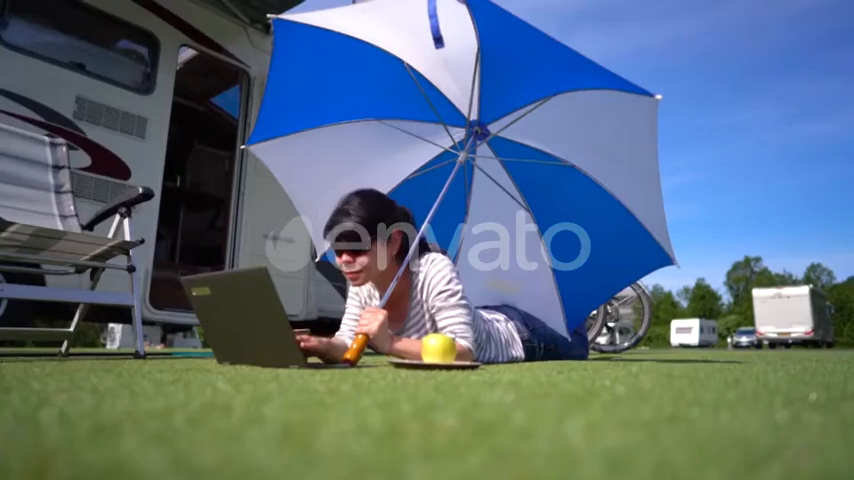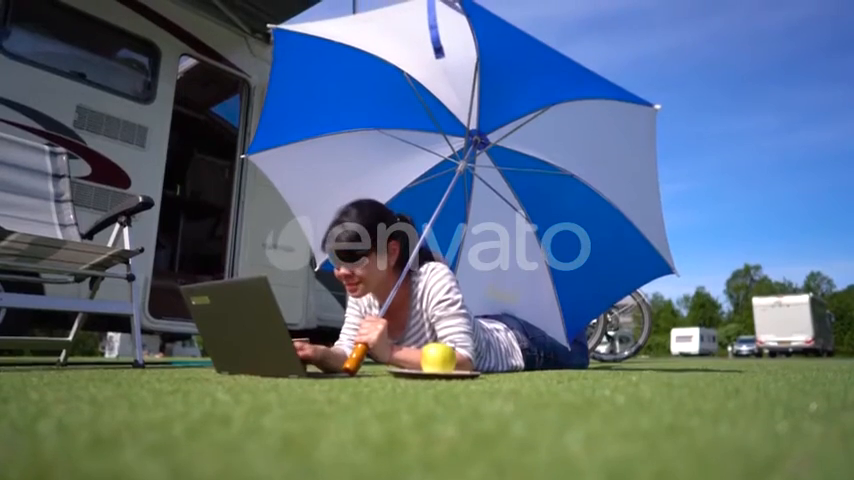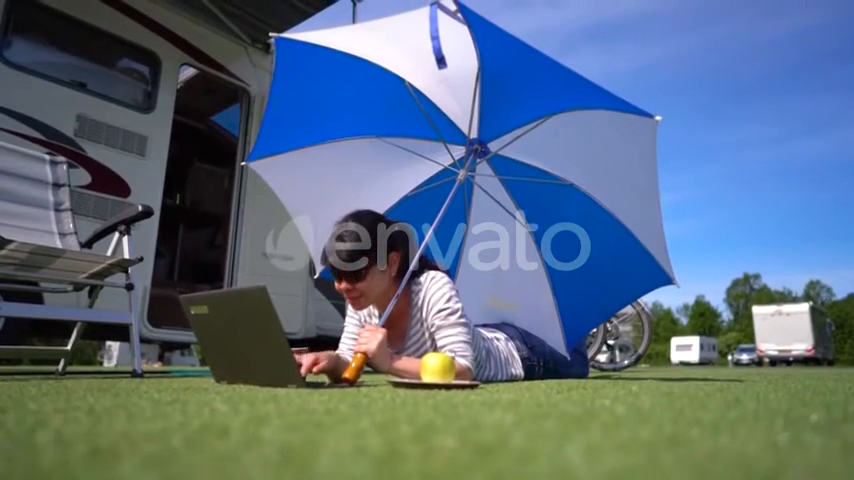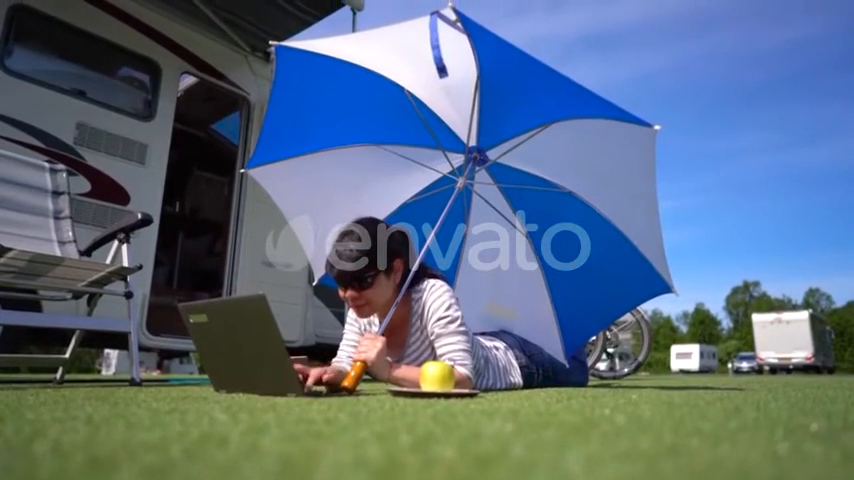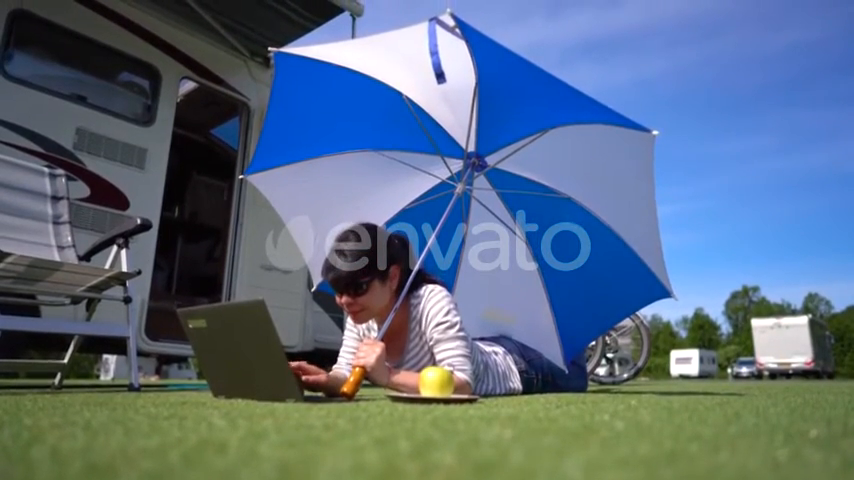
dt=0.7s
person 1, frame 1
left shoulder: (434, 270)
right shoulder: (361, 285)
left elbow: (464, 351)
right elbow: (345, 346)
left wrist: (391, 344)
right wrist: (323, 347)
left hip: (516, 336)
person 1, frame 2
left shoulder: (433, 279)
right shoulder: (361, 295)
left elbow: (463, 360)
right elbow: (344, 356)
left wrist: (390, 353)
right wrist: (321, 355)
left hip: (515, 345)
person 1, frame 3
left shoulder: (434, 288)
right shoulder: (360, 304)
left elbow: (463, 370)
right elbow: (347, 368)
left wrist: (391, 362)
right wrist: (331, 363)
left hip: (516, 354)
person 1, frame 4
left shoulder: (433, 295)
right shoulder: (360, 312)
left elbow: (463, 379)
right elbow: (343, 371)
left wrist: (389, 371)
right wrist: (328, 374)
left hip: (513, 362)
person 1, frame 5
left shoulder: (432, 301)
right shoulder: (359, 317)
left elbow: (462, 384)
right elbow: (343, 376)
left wrist: (389, 377)
right wrist: (327, 380)
left hip: (514, 368)
